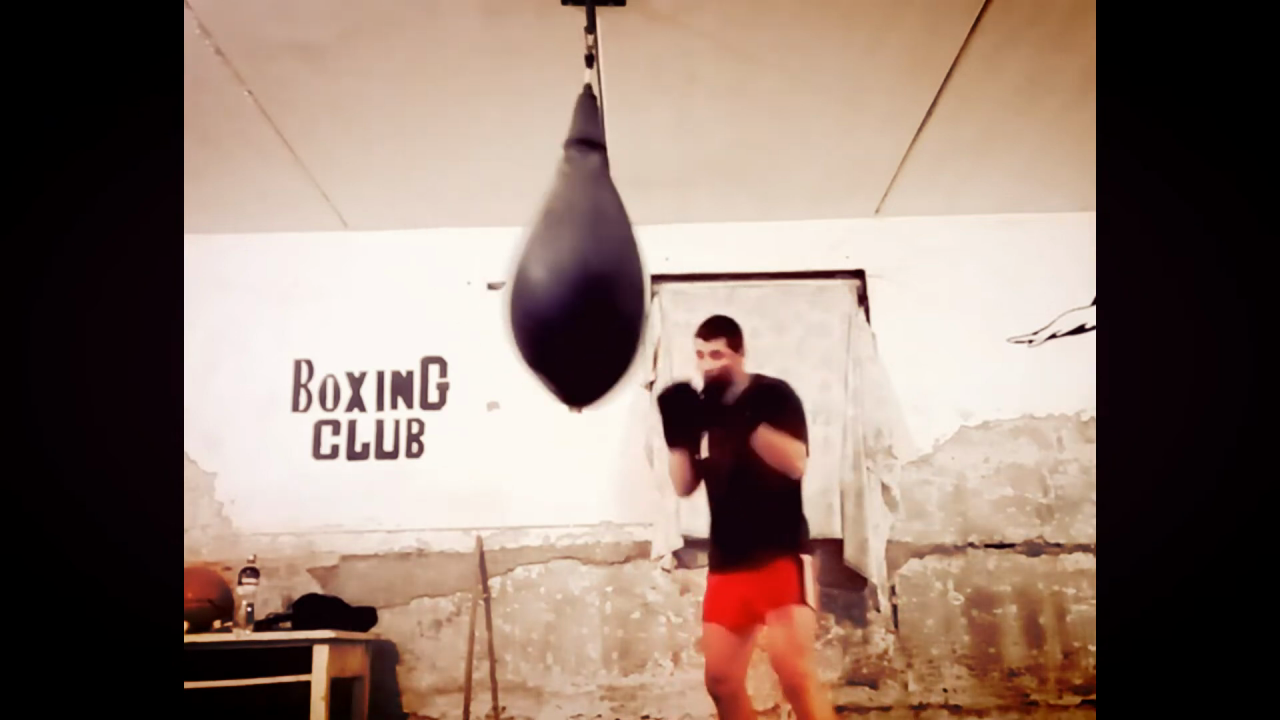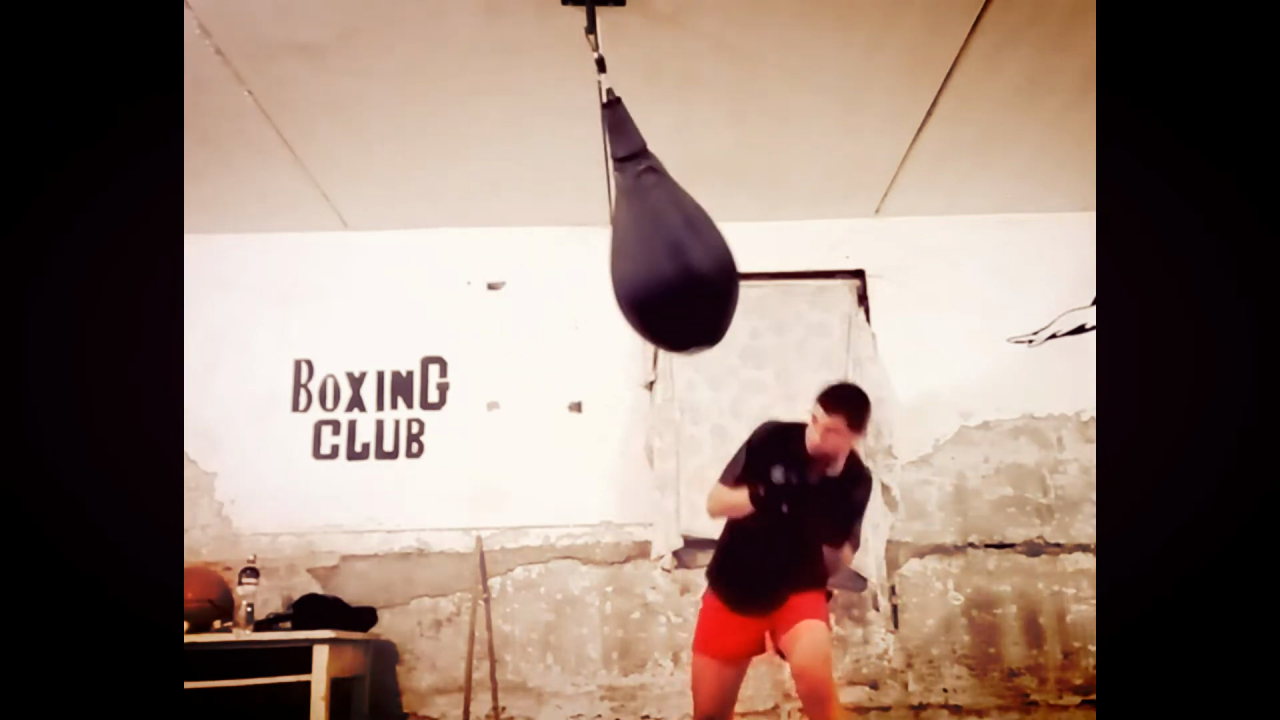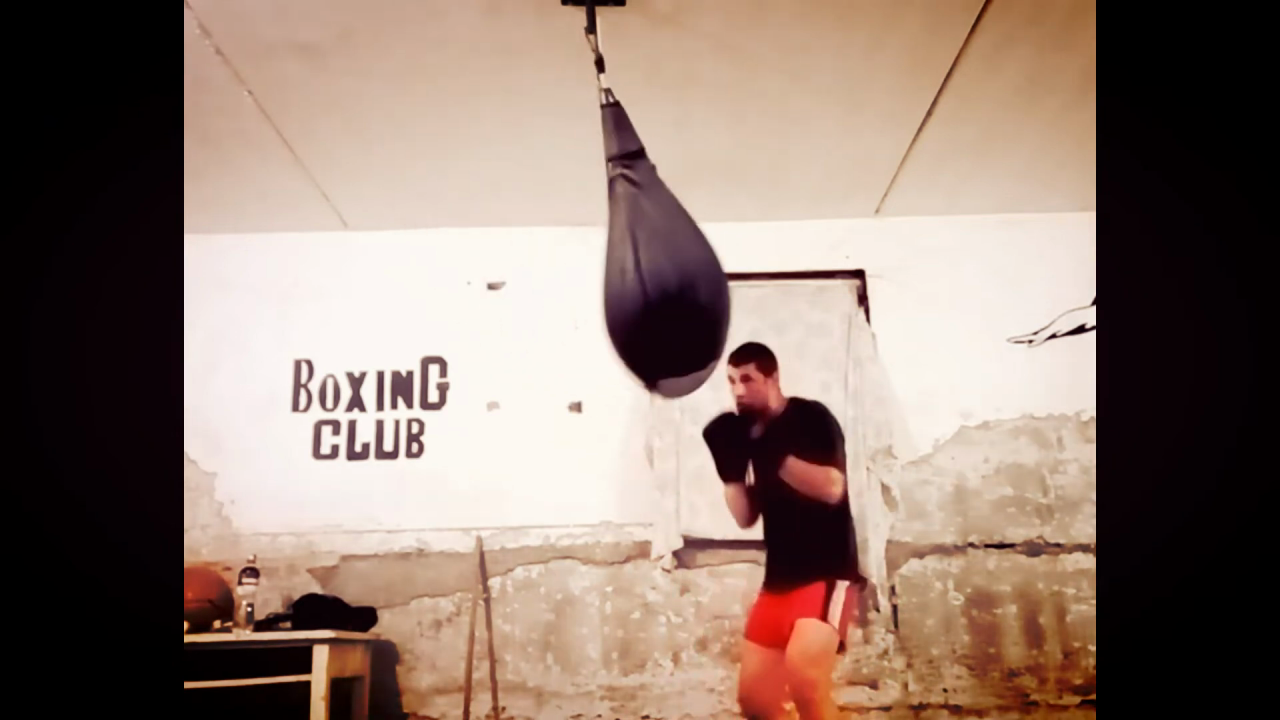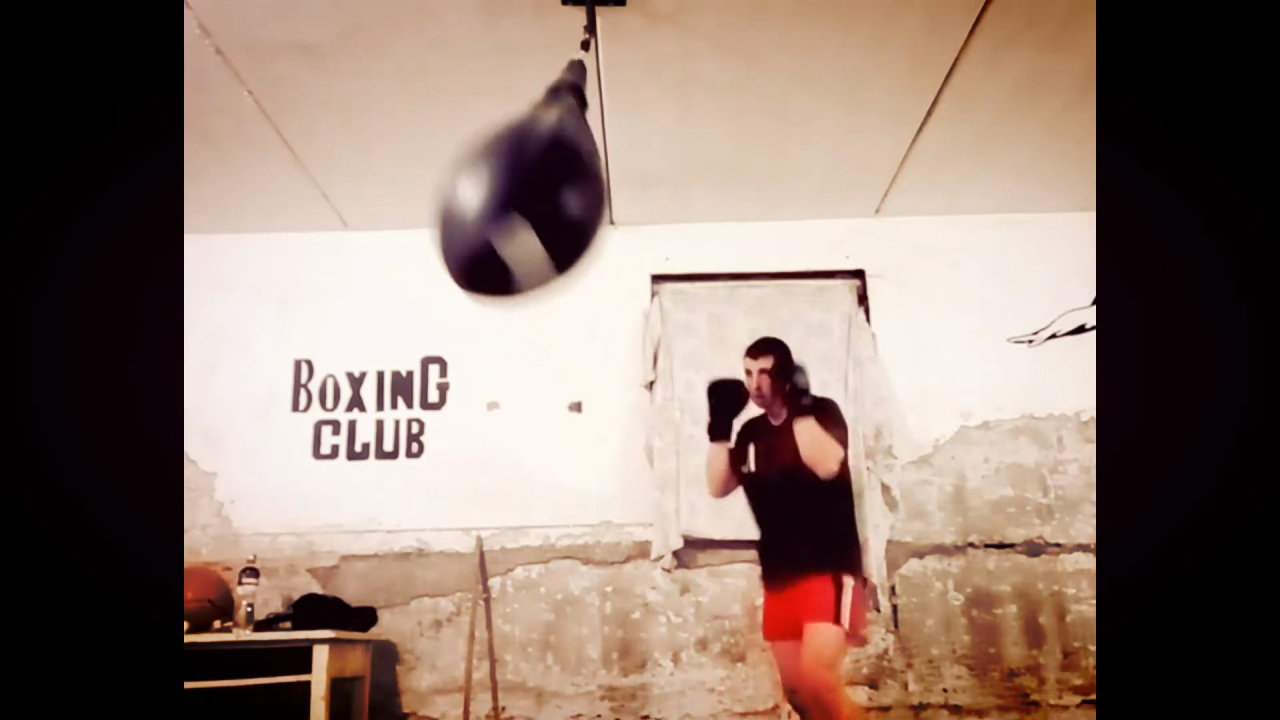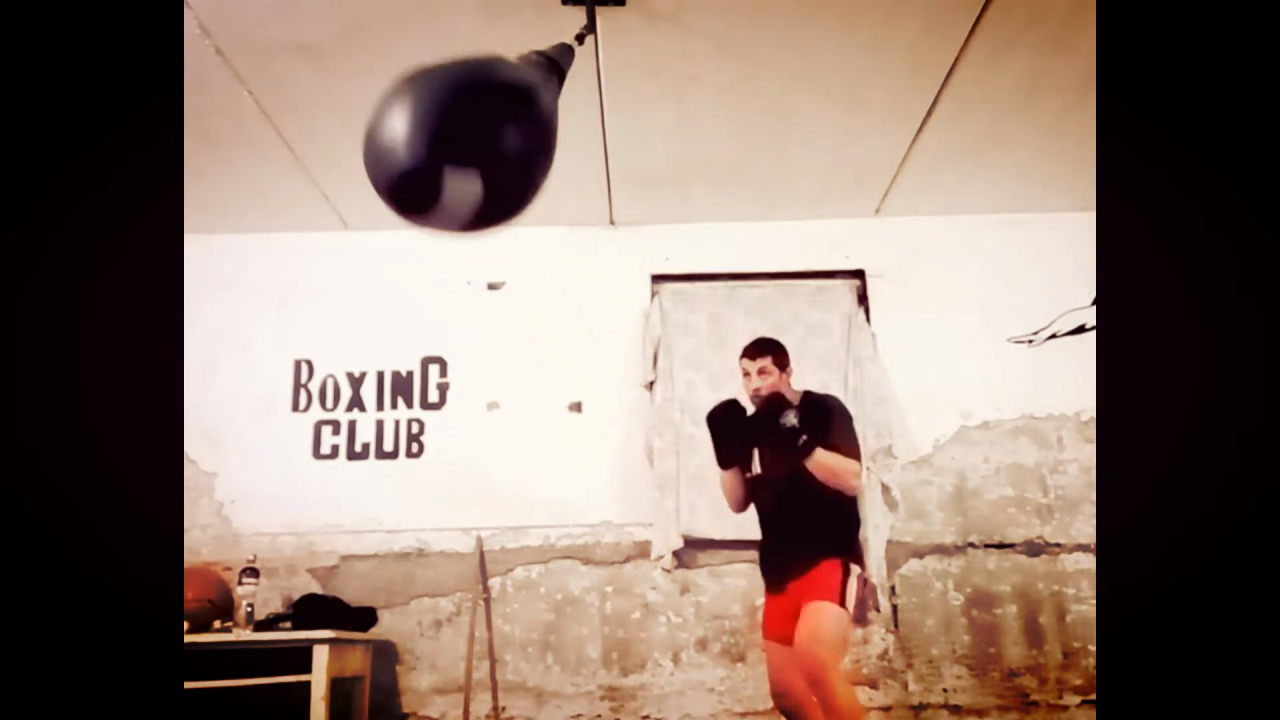
dt=0.4s
person 1, frame 1
left shoulder: (774, 394)
right shoulder: (701, 413)
left elbow: (795, 463)
right elbow: (683, 485)
left wrist: (748, 419)
right wrist: (675, 431)
left hip: (780, 554)
right hip: (728, 562)
left knee: (792, 665)
right knee: (722, 679)
person 1, frame 2
left shoulder: (855, 481)
right shoulder: (773, 440)
left elbow: (839, 558)
right elbow: (716, 503)
left wrist: (835, 535)
right wrist: (761, 495)
left hip: (797, 591)
right hip: (731, 591)
left knee: (813, 675)
person 1, frame 3
left shoulder: (811, 418)
right shoulder: (747, 435)
left elbow: (832, 488)
right elbow: (744, 516)
left wrist: (774, 456)
right wrist: (728, 469)
left hip: (827, 575)
right hip: (779, 580)
left knee: (804, 676)
person 1, frame 4
left shoulder: (820, 411)
right shoulder: (752, 430)
left elbow: (827, 464)
right elbow: (717, 486)
left wrist: (799, 404)
right wrist: (719, 425)
left hip: (829, 569)
right hip: (780, 573)
left knee: (819, 679)
right knee: (797, 688)
person 1, frame 5
left shoulder: (825, 410)
right shoulder: (751, 430)
left elbow: (850, 479)
right elbow: (737, 501)
left wrist: (798, 441)
right wrist: (725, 449)
left hip: (831, 561)
right hip: (781, 574)
left knee: (818, 663)
